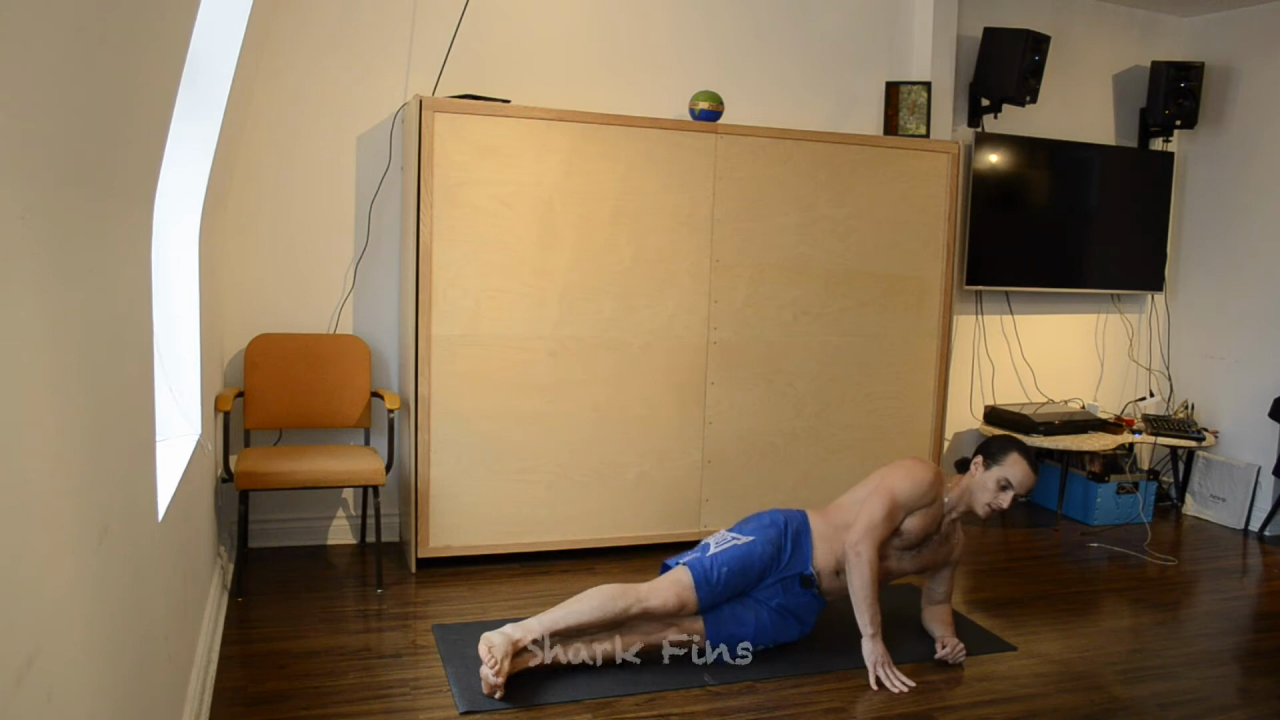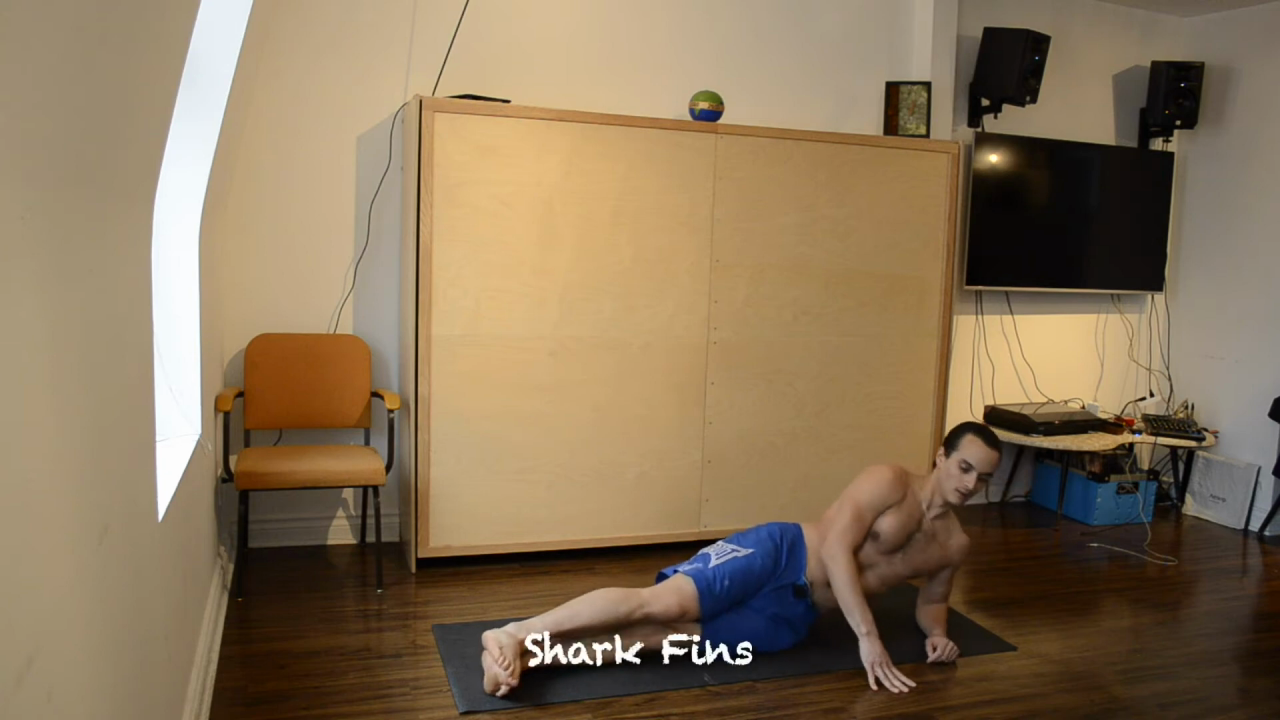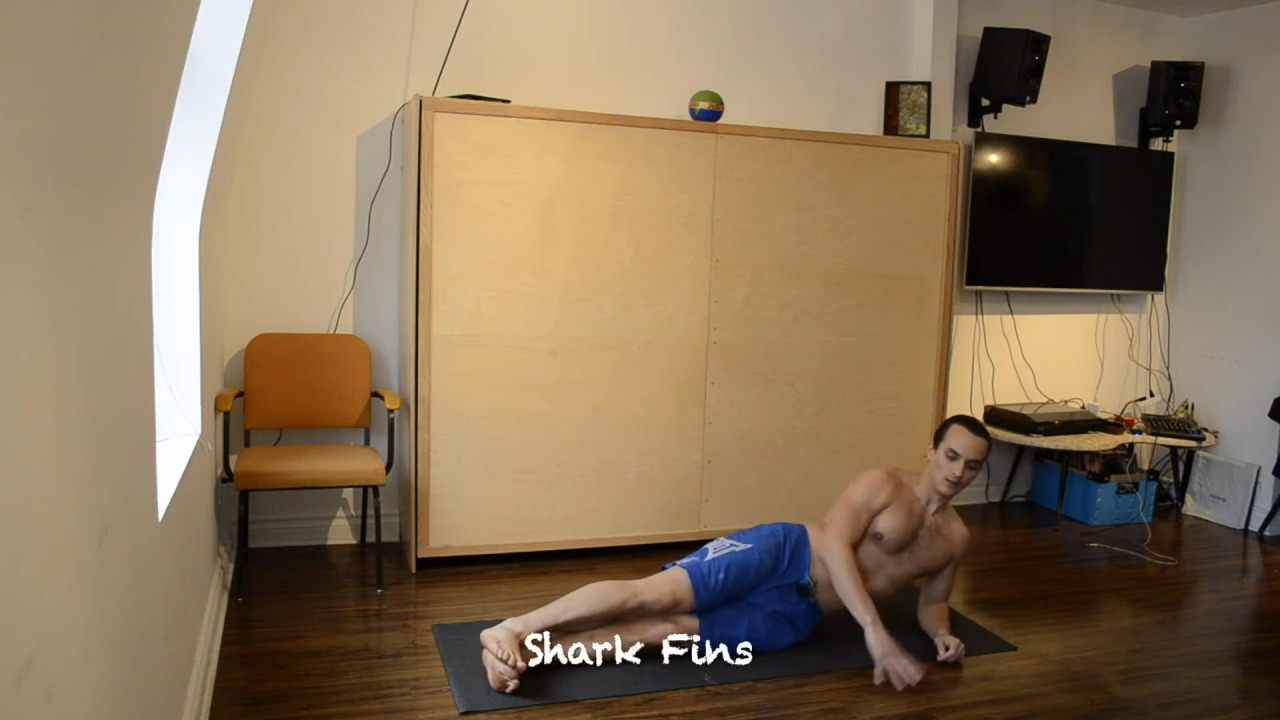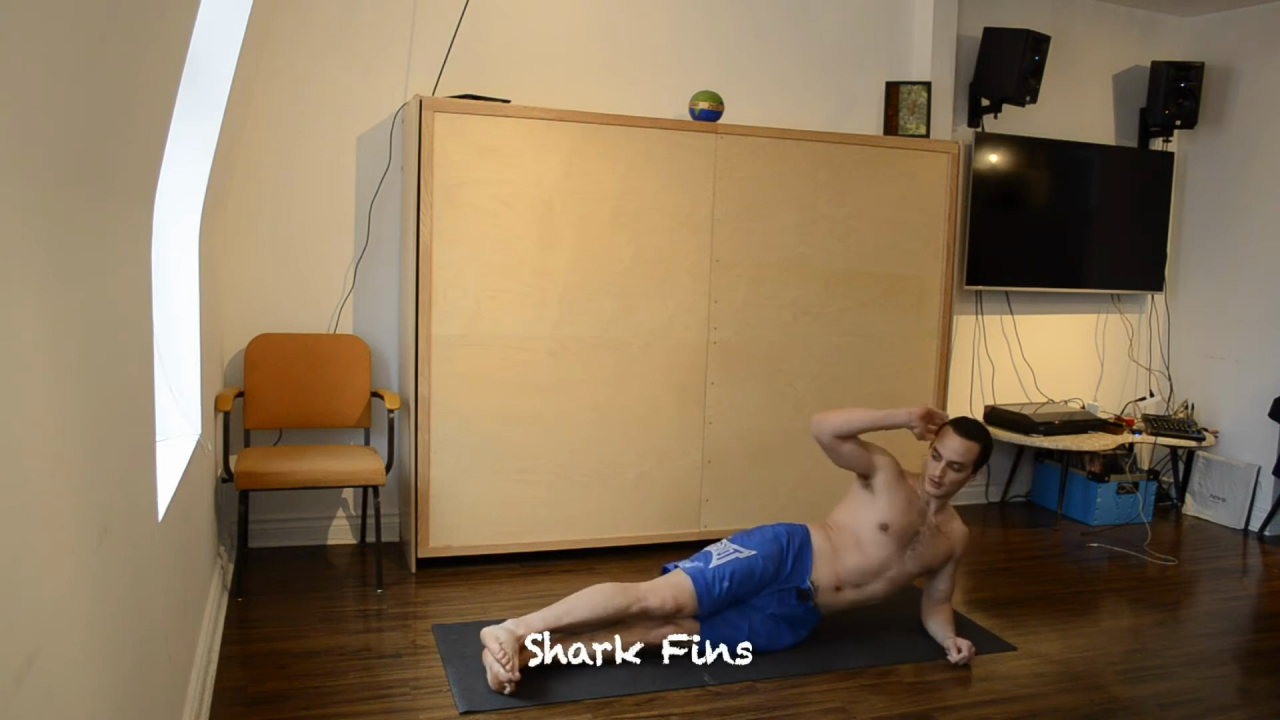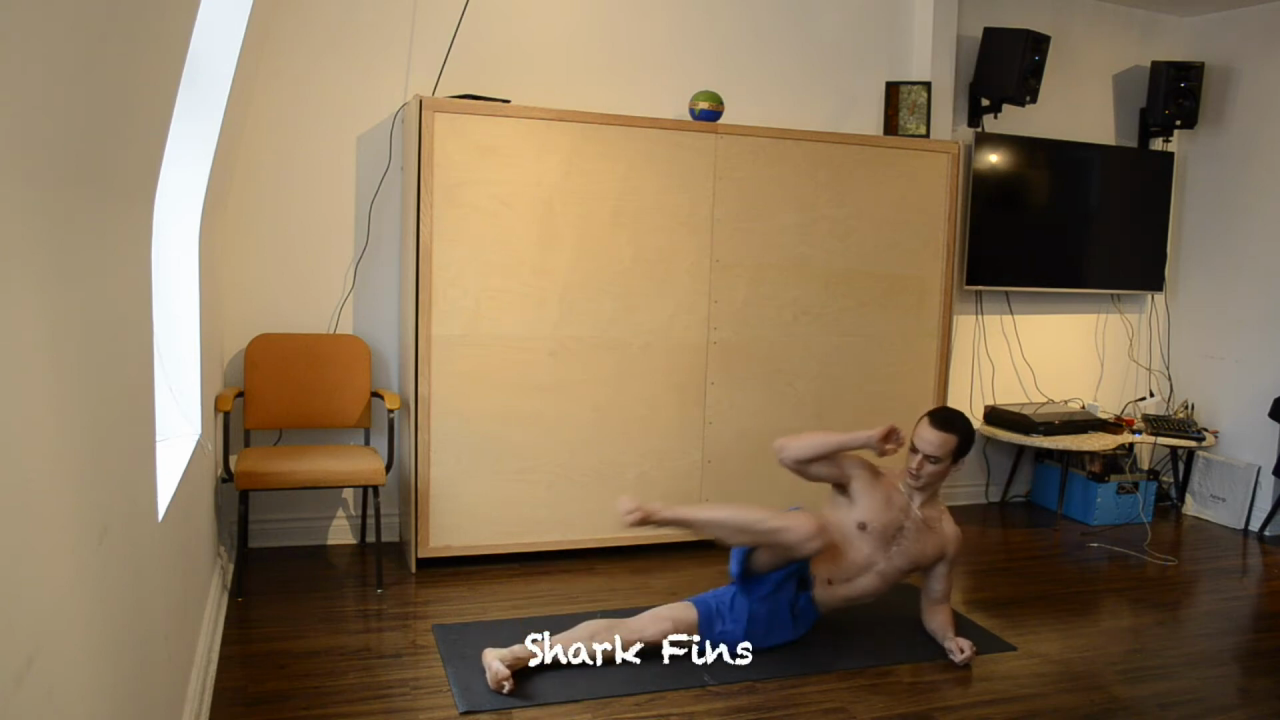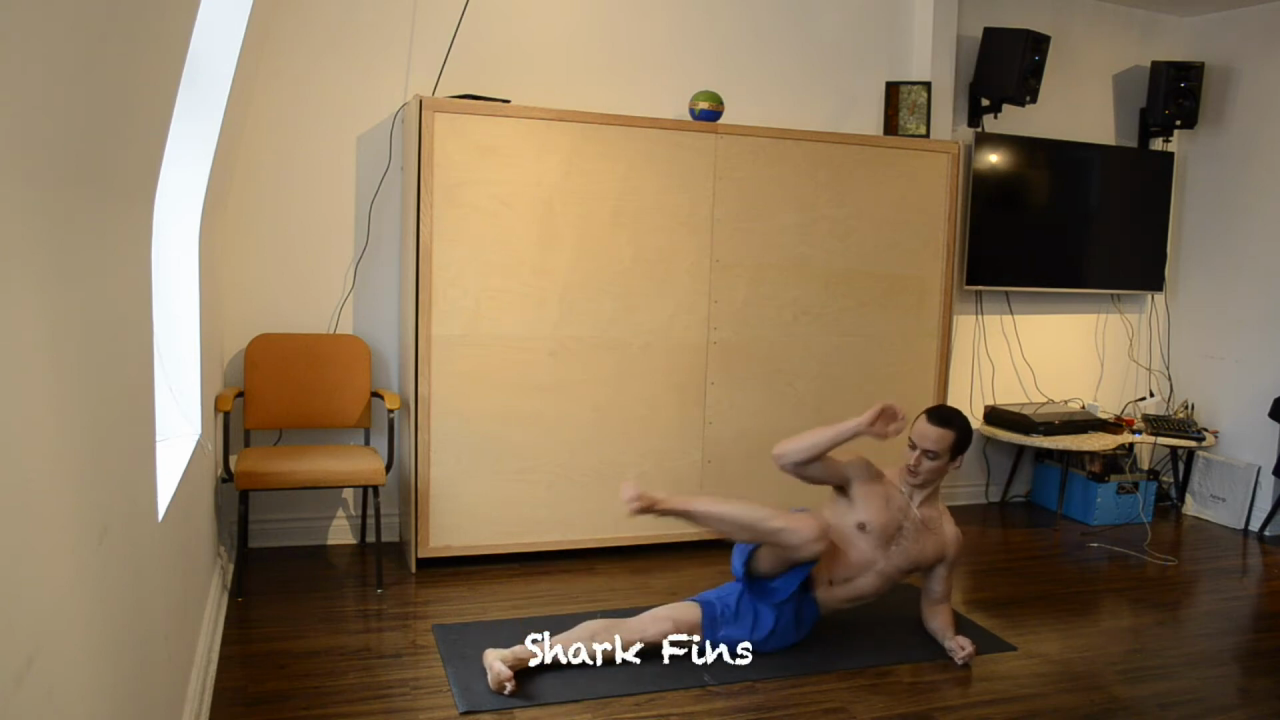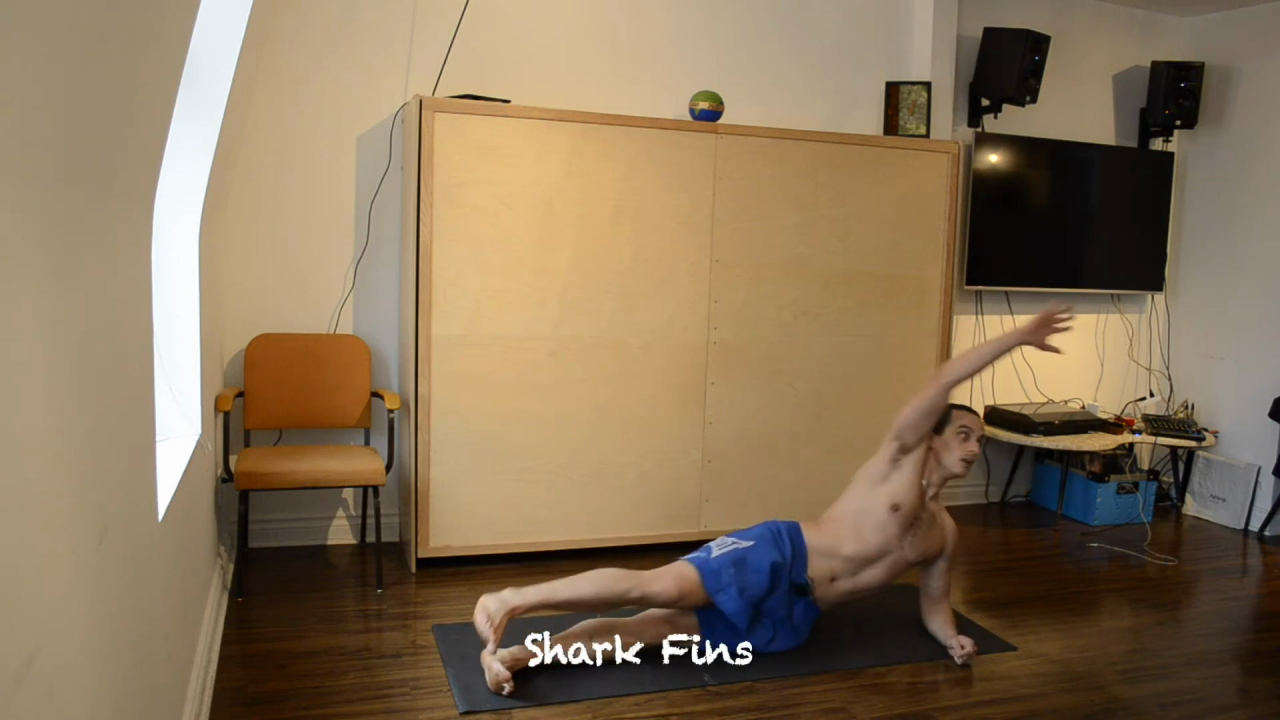
dt=0.5s
person 1, frame 1
left shoulder: (952, 542)
right shoulder: (920, 477)
left elbow: (935, 602)
right elbow: (858, 543)
left wrist: (945, 635)
right wrist: (871, 637)
left hip: (795, 605)
right hip: (780, 541)
left knee: (673, 633)
right knee: (660, 600)
left ankle: (527, 659)
right ankle: (514, 636)
person 1, frame 2
left shoulder: (954, 545)
right shoulder: (889, 481)
left elbow: (931, 600)
right elbow: (835, 548)
left wrist: (937, 633)
right wrist: (867, 637)
left hip: (791, 616)
right hip: (776, 554)
left knee: (666, 634)
right knee: (660, 607)
left ankle: (526, 657)
right ankle: (511, 636)
person 1, frame 3
left shoulder: (955, 539)
right shoulder: (884, 484)
left elbow: (932, 602)
right elbow: (833, 545)
left wrist: (943, 635)
right wrist: (874, 631)
left hip: (793, 615)
right hip: (780, 553)
left knee: (668, 629)
right knee: (657, 596)
left ankle: (524, 653)
right ankle: (513, 630)
person 1, frame 4
left shoulder: (955, 537)
right shoulder: (886, 473)
left elbow: (935, 604)
right elbow: (824, 427)
left wrist: (949, 638)
right wrist: (905, 418)
left hip: (792, 615)
right hip: (781, 554)
left knee: (669, 631)
right knee: (661, 599)
left ankle: (524, 653)
right ankle: (513, 632)
person 1, frame 5
left shoulder: (946, 536)
right shoulder: (865, 477)
left elbow: (935, 602)
right elbow: (787, 451)
left wrist: (949, 638)
right wrist: (867, 440)
left hip: (792, 614)
right hip: (774, 572)
left knee: (660, 628)
right knee: (807, 530)
left ankle: (520, 656)
person 1, frame 6
left shoulder: (947, 538)
right shoulder: (864, 476)
left elbow: (936, 602)
right elbow: (787, 455)
left wrist: (951, 638)
right wrist: (860, 426)
left hip: (795, 617)
right hip: (783, 569)
left knee: (663, 624)
right knee: (809, 530)
left ankle: (516, 655)
person 1, frame 7
left shoulder: (943, 533)
right shoulder: (904, 457)
left elbow: (934, 603)
right elbow: (940, 385)
left wrist: (952, 637)
right wrist: (1013, 338)
left hip: (791, 616)
right hip: (779, 553)
left knee: (655, 627)
right knee: (661, 588)
left ankle: (517, 655)
right ankle: (512, 600)
